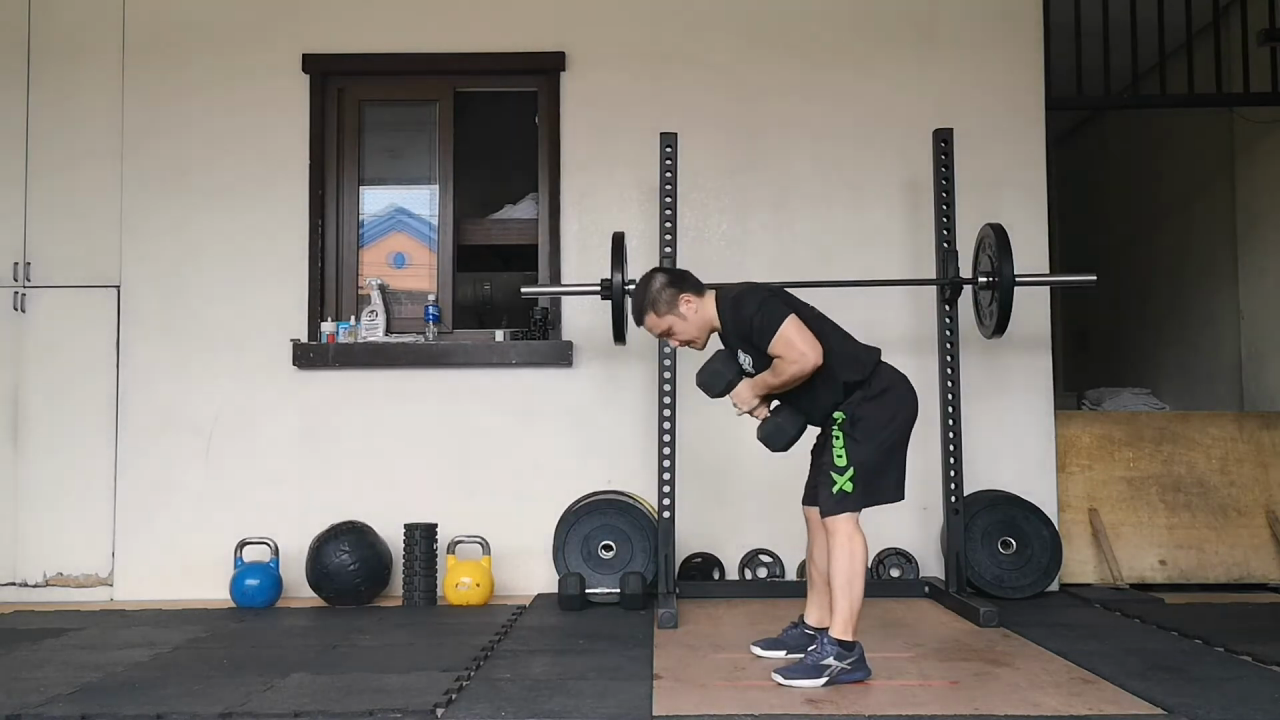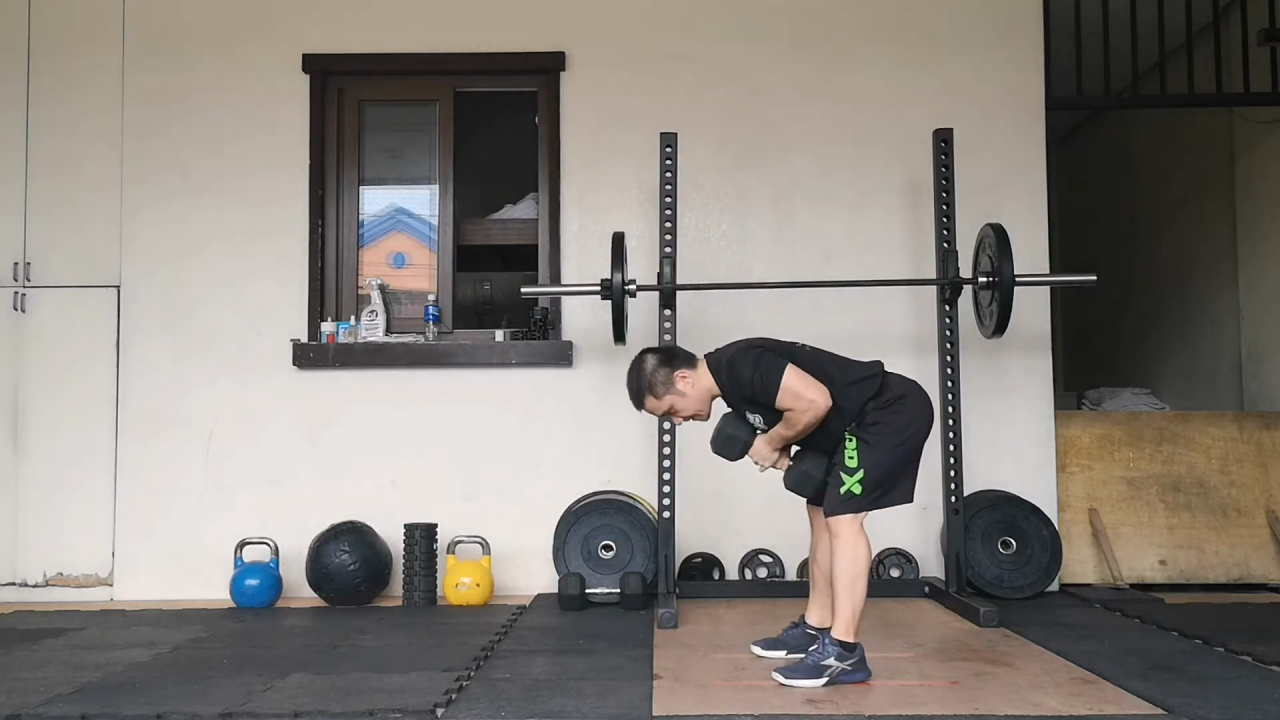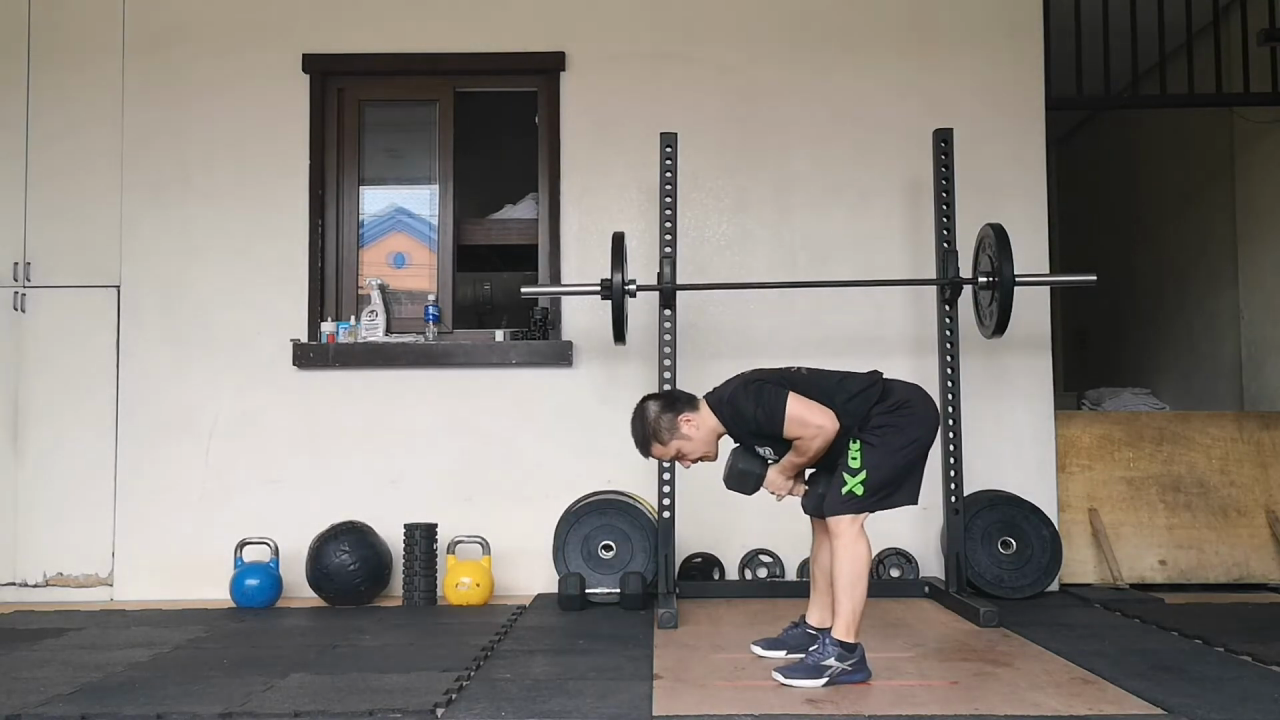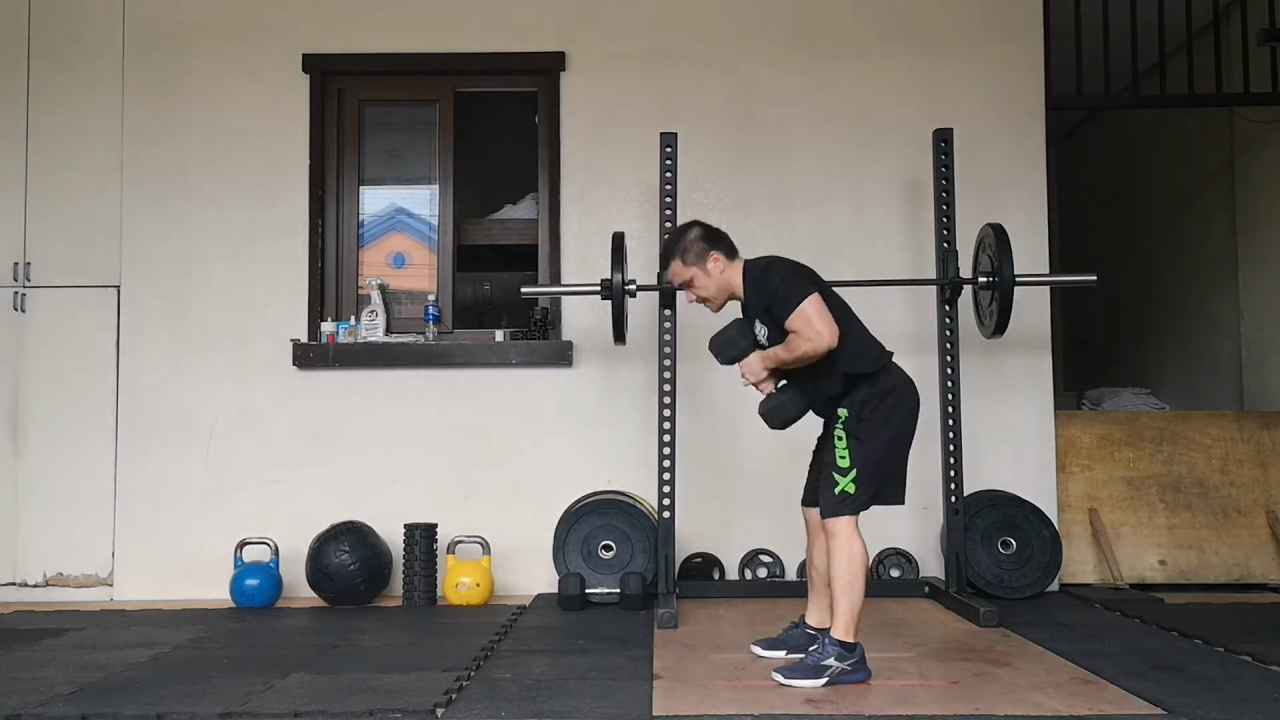
dt=0.5s
person 1, frame 1
left shoulder: (746, 304)
right shoulder: (731, 322)
left elbow: (806, 356)
left wrist: (756, 388)
right wrist: (758, 398)
left hip: (873, 401)
right hip: (850, 409)
left knee: (839, 516)
right knee: (818, 513)
left ankle: (842, 651)
right ankle: (813, 628)
person 1, frame 2
left shoulder: (740, 366)
right shoulder: (729, 377)
left elbow: (815, 401)
right elbow: (787, 413)
left wrist: (771, 443)
right wrist: (779, 449)
left hip: (894, 410)
right hip: (875, 416)
left knee: (843, 516)
right knee: (822, 513)
left ankle: (844, 652)
right ankle: (816, 628)
person 1, frame 3
left shoulder: (744, 401)
right shoulder: (733, 410)
left elbow: (822, 425)
right elbow: (798, 433)
left wrist: (784, 472)
right wrist: (793, 477)
left hip: (899, 415)
right hip: (881, 421)
left knee: (843, 518)
right knee: (825, 516)
left ankle: (843, 652)
right ankle: (816, 628)
person 1, frame 4
left shoulder: (773, 276)
right shoulder: (754, 300)
left elbow: (821, 336)
left wrist: (764, 361)
right wrist: (770, 371)
left hip: (872, 401)
right hip: (852, 403)
left knee: (839, 519)
right knee: (816, 513)
left ankle: (844, 651)
right ankle: (815, 627)
